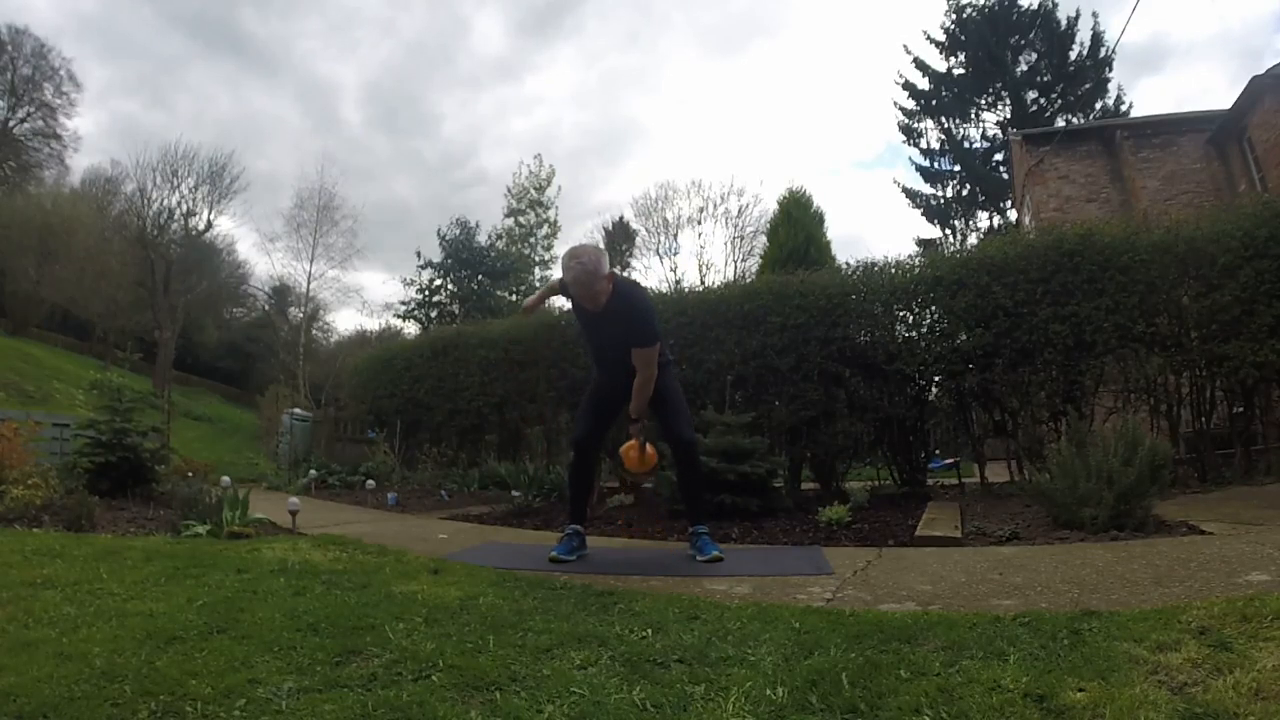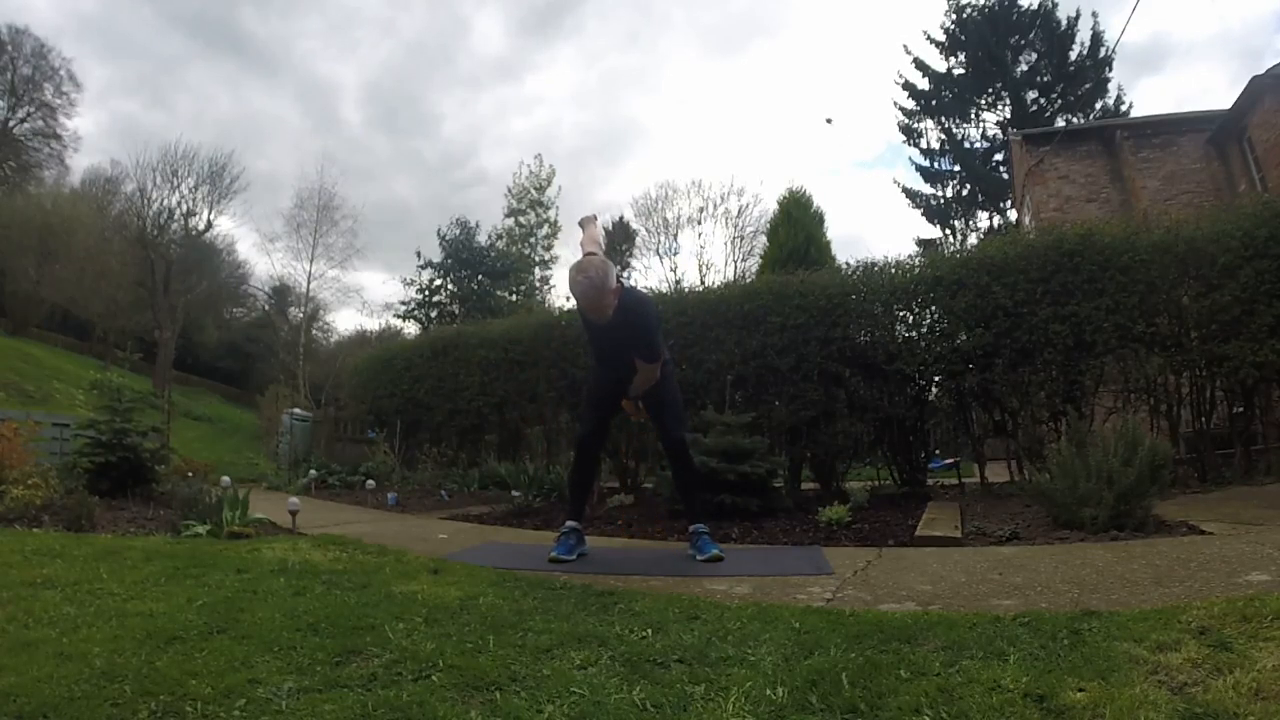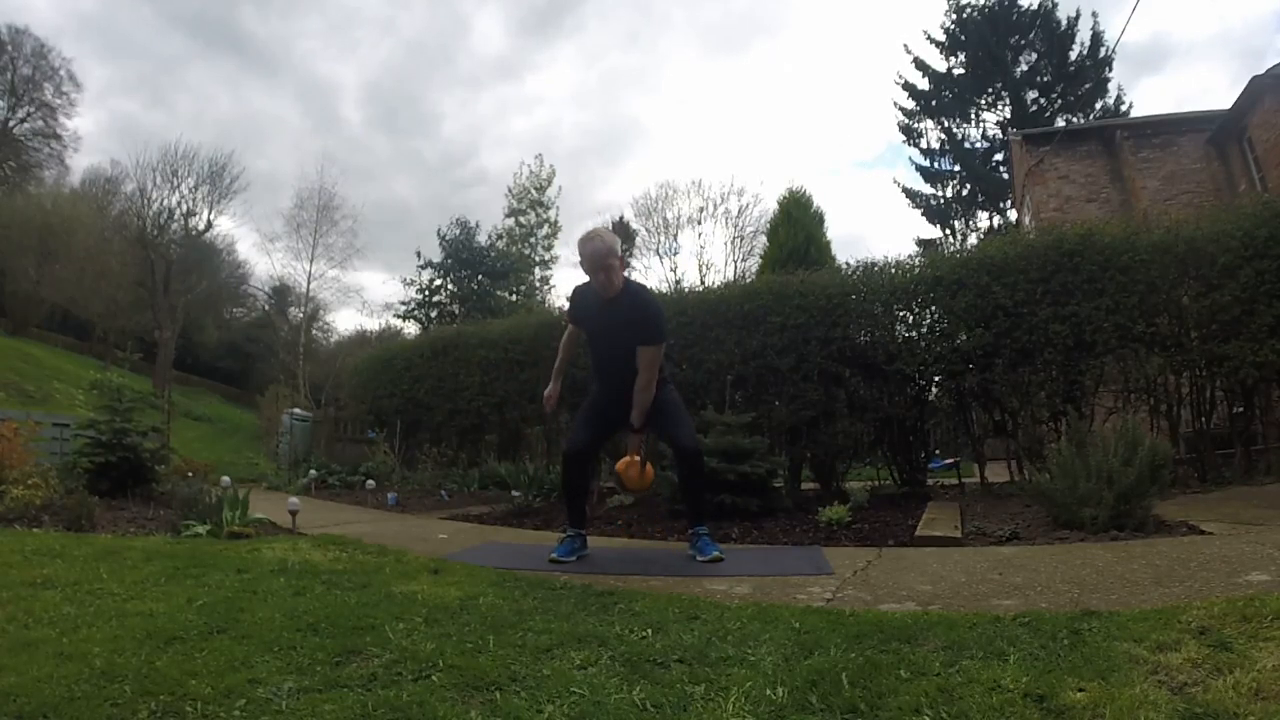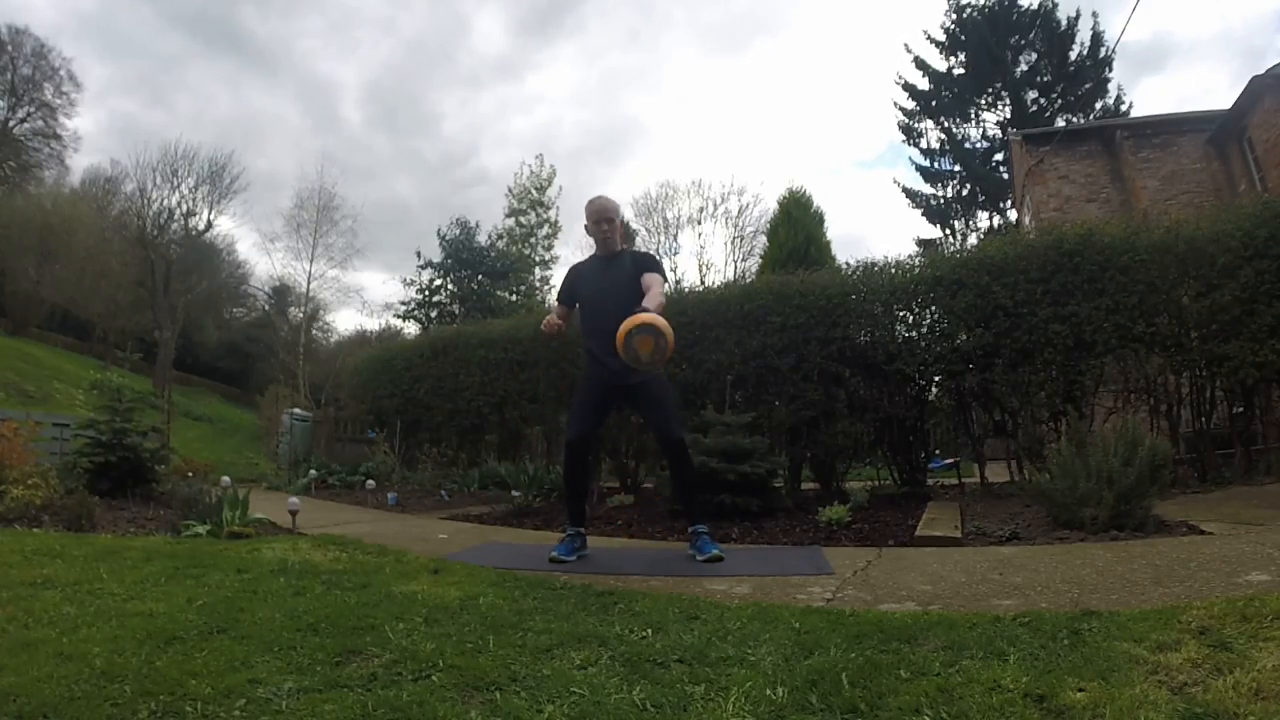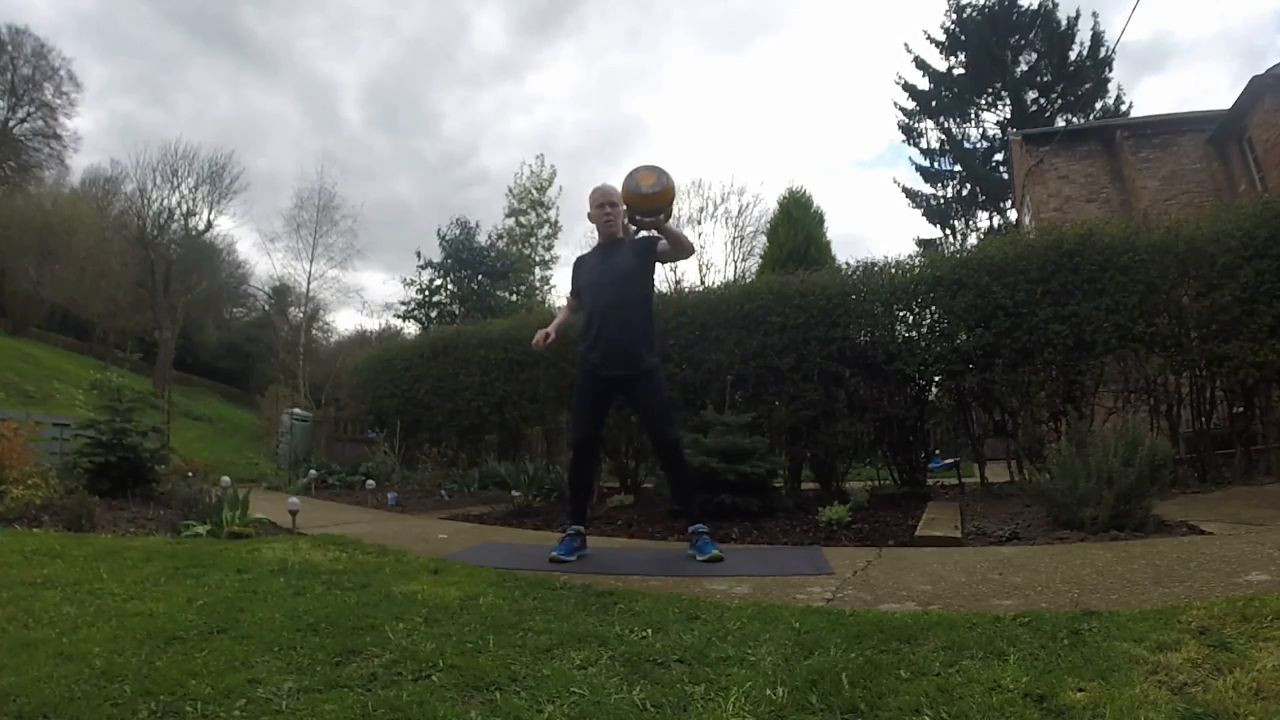
dt=0.3s
person 1, frame 1
left shoulder: (635, 302)
right shoulder: (578, 286)
left elbow: (646, 373)
left wrist: (635, 419)
right wrist: (539, 297)
left hip: (654, 371)
right hip: (608, 376)
left knee: (683, 441)
right knee: (583, 441)
left ankle: (698, 532)
right ankle: (575, 532)
person 1, frame 2
left shoulder: (641, 312)
right shoulder: (587, 283)
left elbow: (649, 373)
right elbow: (592, 247)
left wrist: (633, 396)
right wrist: (589, 225)
left hip: (649, 370)
right hip: (606, 373)
left knee: (675, 442)
right knee: (587, 442)
left ankle: (698, 531)
right ankle: (573, 530)
person 1, frame 3
left shoulder: (645, 304)
right shoulder: (581, 297)
left elbow: (647, 376)
right elbow: (571, 335)
left wrist: (637, 429)
right wrist: (555, 381)
left hip: (653, 392)
right hip: (606, 393)
left knee: (689, 449)
right knee: (574, 452)
left ankle: (698, 532)
right ankle: (575, 534)
person 1, frame 4
left shoulder: (641, 260)
right shoulder: (578, 272)
left elbow: (656, 290)
right elbow: (560, 313)
left wrist: (648, 310)
right wrist: (552, 323)
left hip: (642, 373)
right hip: (597, 375)
left knee: (674, 443)
right knee: (575, 444)
left ankle: (697, 531)
right ankle: (575, 533)
person 1, frame 5
left shoulder: (642, 247)
right shoulder: (583, 263)
left elbow: (685, 250)
right elbow: (573, 306)
left wrist: (661, 225)
right wrist: (552, 328)
left hip: (640, 366)
right hip: (594, 368)
left knee: (667, 444)
right knee: (583, 447)
left ankle: (697, 530)
right ankle: (576, 532)
